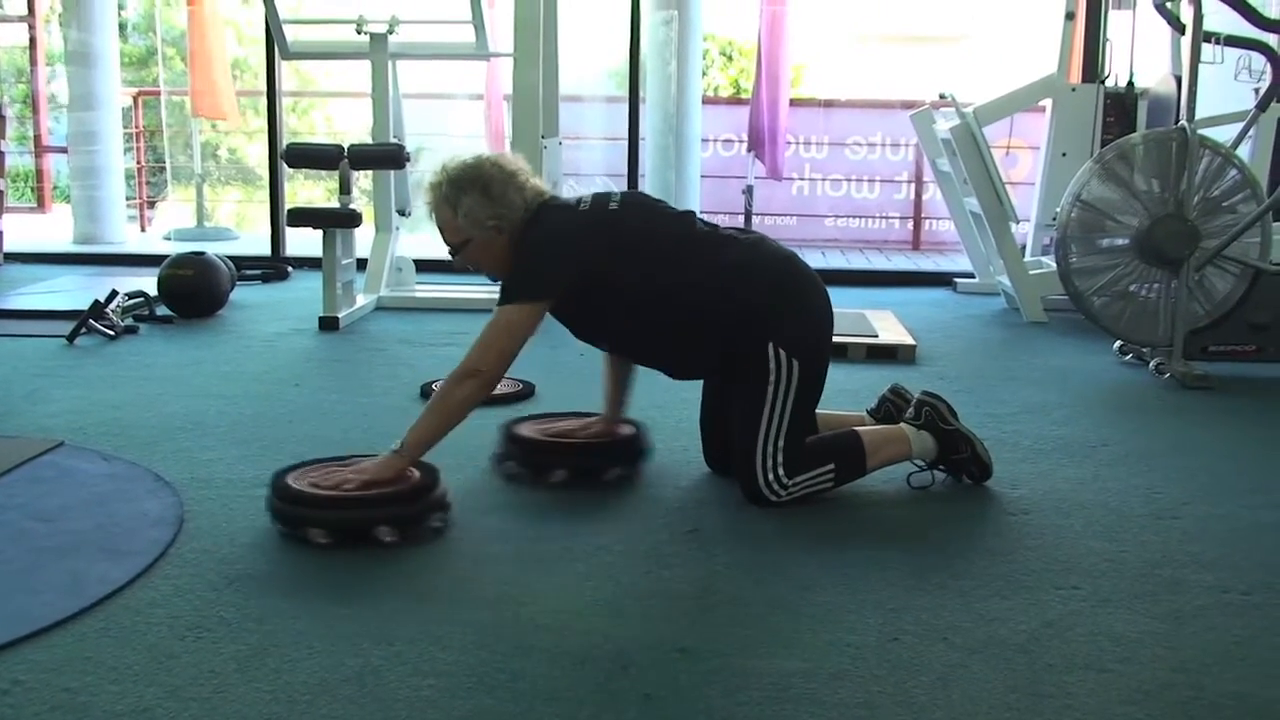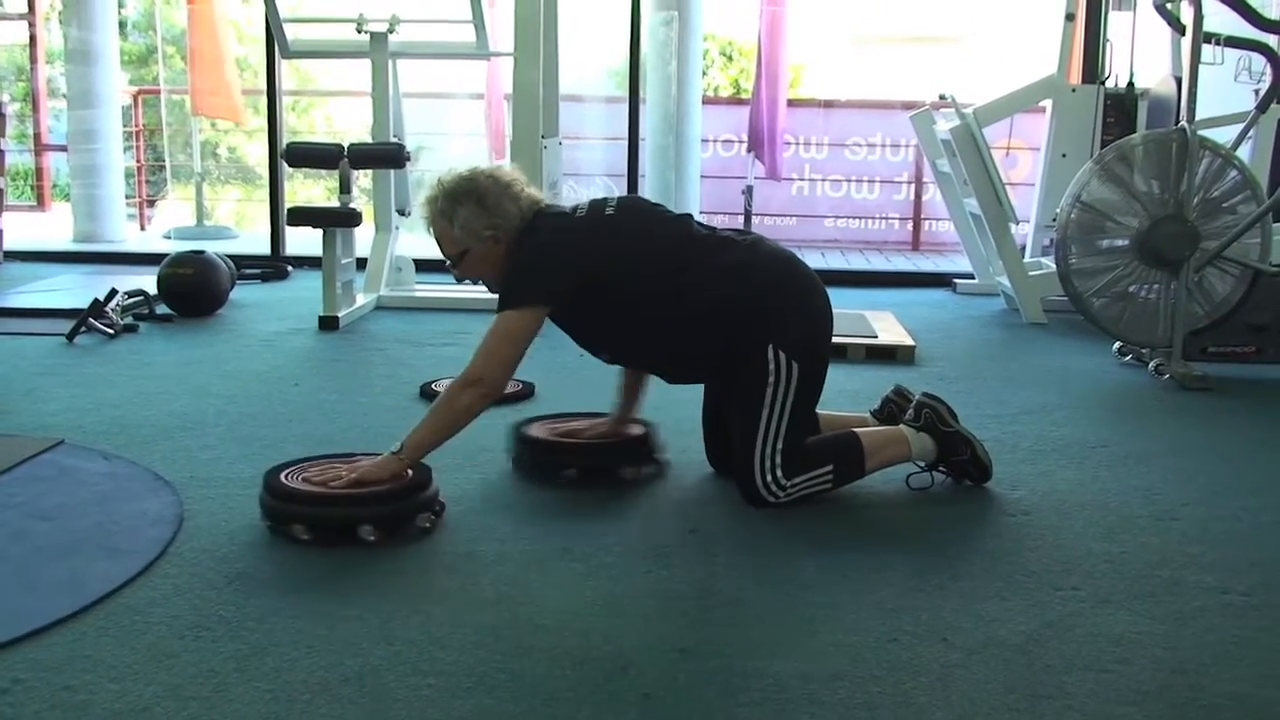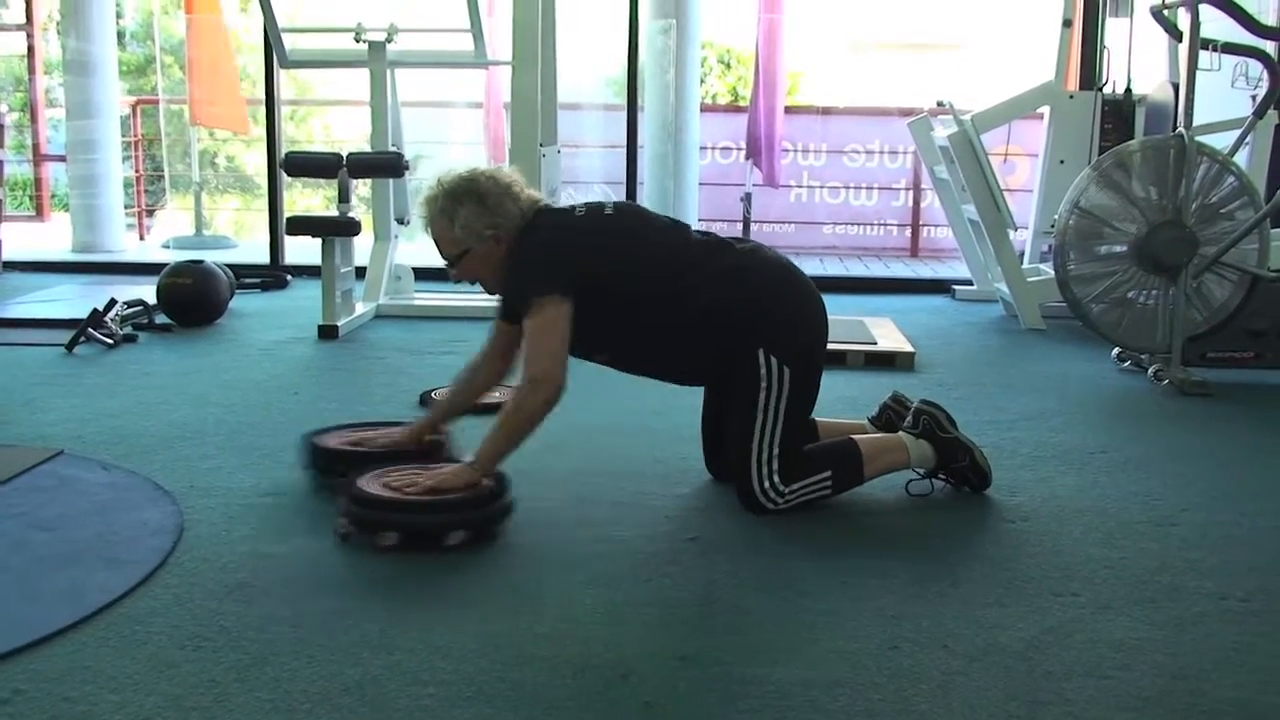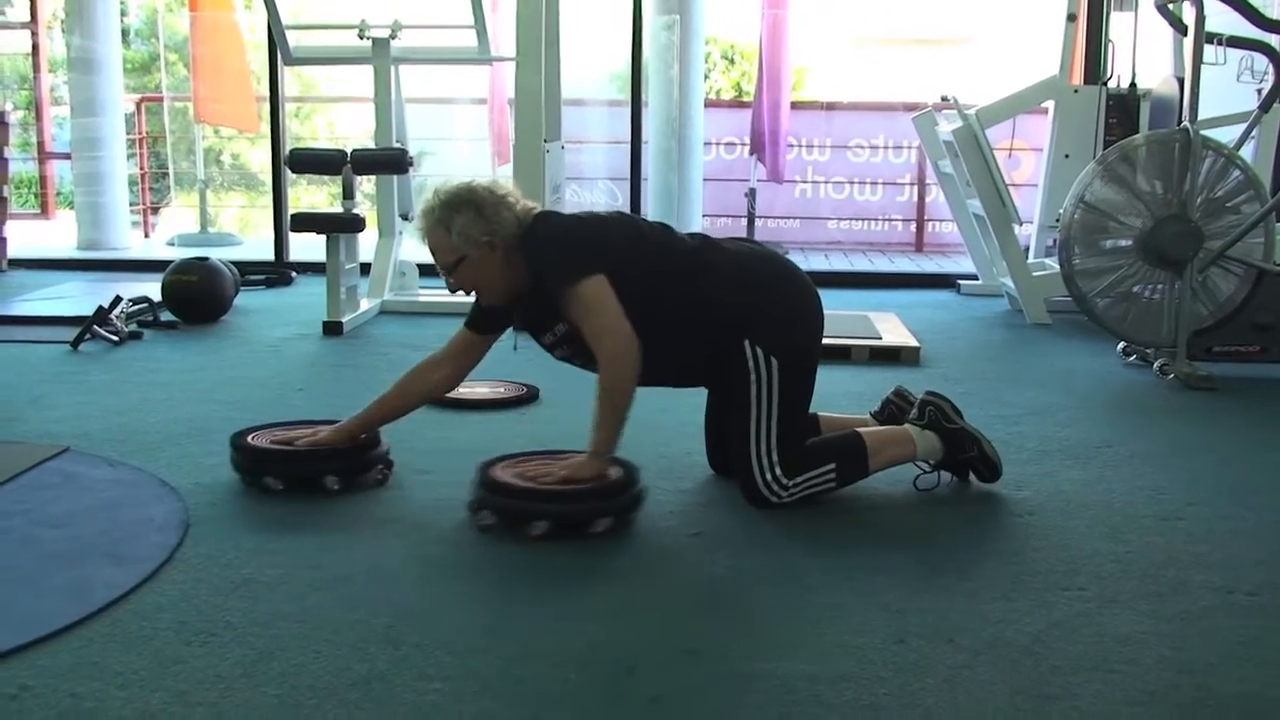
dt=0.4s
person 1, frame 1
left shoulder: (546, 247)
right shoulder: (561, 231)
left elbow: (476, 375)
right elbow: (628, 312)
left wrist: (396, 460)
right wrist: (612, 414)
left hip: (781, 314)
right hip: (753, 312)
left knee: (768, 479)
right knee: (725, 455)
left ankle: (922, 440)
right ankle: (891, 414)
person 1, frame 2
left shoulder: (542, 257)
right shoulder: (563, 239)
left elbow: (479, 383)
left wrist: (395, 462)
right wrist: (622, 415)
left hip: (779, 317)
right hip: (753, 314)
left knee: (766, 479)
right knee: (728, 457)
left ankle: (919, 440)
right ankle: (893, 414)
person 1, frame 3
left shoulder: (540, 254)
right shoulder: (542, 249)
left elbow: (541, 385)
right elbow: (493, 359)
left wrist: (473, 470)
right wrist: (425, 425)
left hip: (775, 321)
right hip: (756, 318)
left knee: (767, 487)
right knee: (728, 465)
left ankle: (923, 449)
right ankle: (891, 423)
person 1, frame 4
left shoulder: (556, 250)
right shoulder: (511, 282)
left elbow: (621, 357)
right elbow: (442, 368)
left wrist: (597, 459)
right wrist: (348, 430)
left hip: (769, 314)
right hip: (748, 319)
left knee: (771, 482)
right knee: (731, 458)
left ankle: (924, 440)
right ankle: (895, 416)
